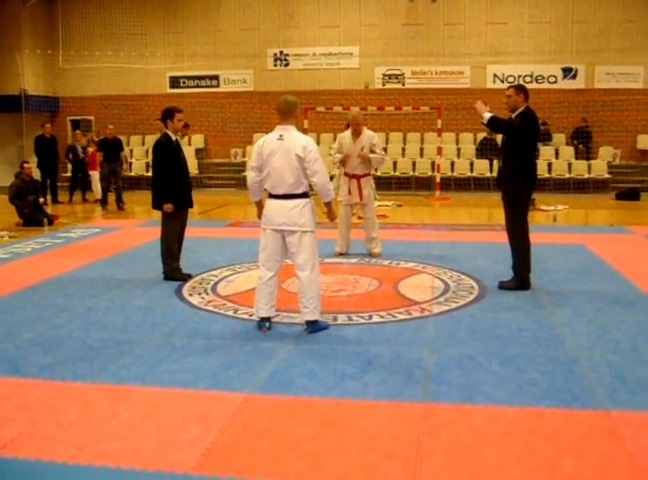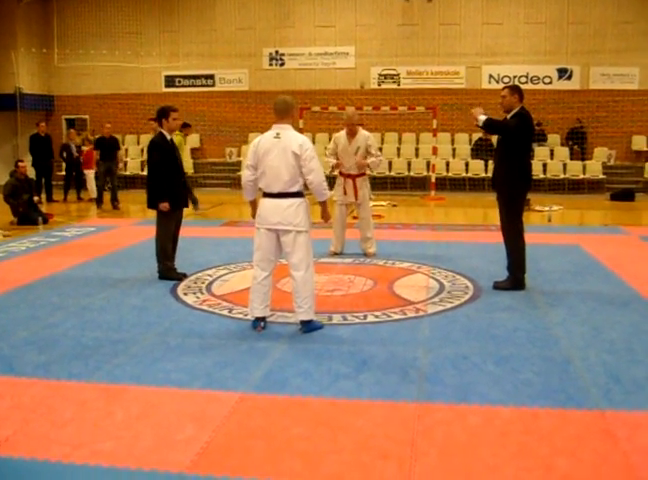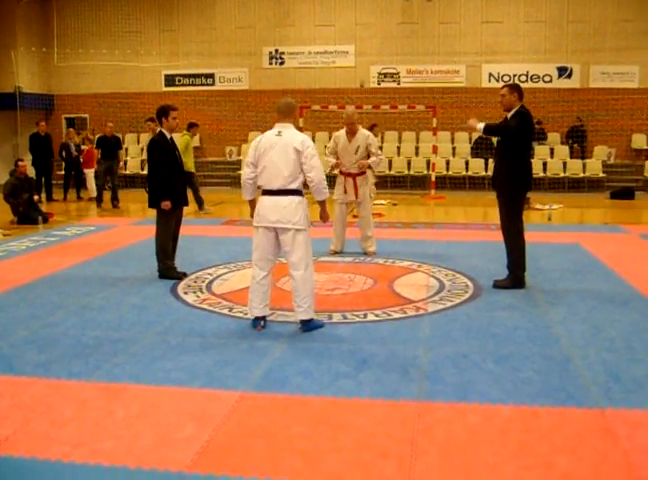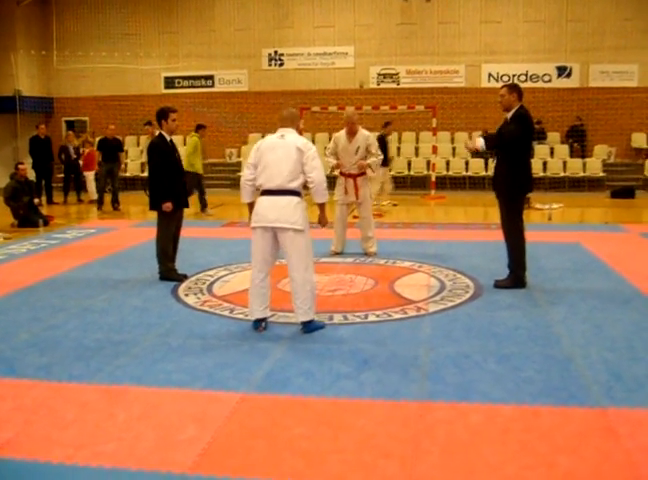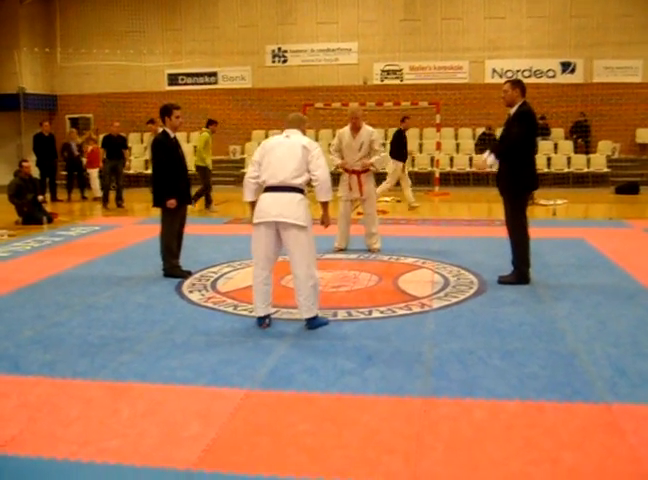
dt=0.1s
person 1, frame 1
left shoulder: (263, 143)
right shoulder: (305, 142)
left elbow: (253, 179)
right elbow: (320, 179)
left wrist: (259, 205)
right wrist: (330, 206)
left hip: (273, 209)
right hip: (298, 209)
left knee: (268, 266)
right knee: (306, 267)
left ankle: (264, 317)
right ankle: (311, 319)
person 1, frame 2
left shoulder: (258, 142)
right shoulder: (301, 142)
left elbow: (248, 178)
right elbow: (316, 178)
left wrist: (253, 205)
right wrist: (324, 207)
left hip: (267, 207)
right hip: (293, 208)
left knee: (262, 265)
right knee: (301, 267)
left ankle: (258, 317)
right ankle: (306, 319)
person 1, frame 3
left shoulder: (260, 140)
right shoulder: (301, 140)
left elbow: (248, 176)
right elbow: (316, 177)
left wrist: (252, 205)
right wrist: (323, 207)
left hip: (266, 205)
right hip: (292, 206)
left knee: (261, 264)
right knee: (300, 265)
left ankle: (258, 316)
right ankle: (306, 318)
person 1, frame 4
left shoulder: (262, 143)
right shoulder: (304, 144)
left elbow: (247, 179)
right elbow: (317, 179)
left wrist: (251, 209)
right wrist: (322, 211)
left hip: (264, 206)
right hip: (290, 207)
left knee: (260, 266)
right knee: (300, 268)
left ankle: (259, 318)
right ankle: (307, 319)
person 1, frame 5
left shoulder: (267, 143)
right shoulder: (309, 144)
left elbow: (251, 178)
right elbow: (321, 178)
left wrist: (253, 209)
right wrist: (325, 211)
left hip: (266, 203)
right hip: (293, 204)
left knee: (262, 264)
right knee: (303, 265)
left ankle: (263, 315)
right ankle: (310, 316)
person 2, frame 1
left shoulder: (527, 117)
right shoulder: (518, 118)
left elbow: (507, 127)
left wrist: (485, 115)
right wrist: (486, 114)
left hip: (519, 182)
right hip: (513, 180)
left knee: (517, 230)
right knee: (516, 229)
left ankle: (521, 278)
right ankle: (521, 276)
person 2, frame 2
left shoulder: (522, 117)
right shoulder: (512, 118)
left elbow: (503, 128)
right elbow: (499, 127)
left wrist: (481, 118)
right wrist: (481, 118)
left hip: (514, 182)
right hip: (509, 181)
left knee: (512, 230)
right knee: (511, 229)
left ankle: (516, 278)
right ankle: (516, 276)
person 2, frame 3
left shoulder: (522, 116)
right shoulder: (513, 117)
left elbow: (505, 130)
right elbow: (501, 130)
left wrist: (479, 126)
right wrist: (479, 125)
left hip: (514, 181)
right hip: (509, 180)
left knee: (512, 229)
right knee: (511, 228)
left ankle: (516, 277)
right ankle: (516, 274)
person 2, frame 4
left shoulder: (521, 117)
right shoulder: (514, 117)
left elbow: (508, 138)
right elbow: (500, 139)
left wrist: (480, 143)
right wrist: (482, 142)
left hip: (514, 181)
right hip: (509, 180)
left knee: (513, 228)
right knee: (512, 228)
left ankle: (517, 276)
right ankle: (517, 274)
person 2, frame 5
left shoulder: (524, 114)
right shoulder: (517, 114)
left elbow: (514, 142)
right elbow: (506, 140)
left wrist: (491, 159)
right wrist: (490, 154)
left hip: (518, 178)
right hip: (514, 177)
left knee: (516, 225)
right knee: (516, 224)
left ankle: (521, 272)
right ankle: (520, 270)
person 3, frame 1
left shoulder: (174, 142)
right shoulder: (162, 144)
right elbow: (161, 175)
left wrist: (185, 197)
right wrist: (166, 200)
left hip: (180, 198)
right hip: (171, 199)
left knee: (178, 235)
right knee: (170, 235)
left ankle: (175, 268)
right ankle: (170, 270)
person 3, frame 2
left shoulder: (169, 142)
right shoulder: (157, 143)
right elbow: (156, 174)
left wrist: (183, 194)
right wrist: (162, 199)
left hip: (176, 197)
right hip: (166, 198)
left knee: (172, 234)
right knee: (165, 234)
left ankle: (169, 268)
right ankle: (165, 270)
person 3, frame 3
left shoulder: (169, 140)
right shoulder: (157, 142)
right elbow: (157, 172)
left wrist: (181, 194)
right wrist: (163, 198)
left hip: (175, 196)
right hip: (166, 197)
left knee: (173, 233)
right knee: (165, 233)
left ankle: (170, 266)
right ankle: (165, 268)
person 3, frame 4
left shoulder: (169, 143)
right shoulder: (156, 144)
right elbow: (157, 175)
left wrist: (181, 196)
right wrist: (164, 199)
left hip: (176, 197)
right hip: (167, 198)
left knee: (173, 235)
right knee: (165, 235)
left ankle: (170, 268)
right ankle: (166, 270)
person 3, frame 5
left shoulder: (172, 139)
right shoulder: (160, 141)
right elbow: (161, 171)
left wrist: (182, 193)
right wrist: (169, 196)
left hip: (179, 194)
right hip: (171, 196)
left knee: (177, 232)
right knee: (169, 232)
left ankle: (174, 265)
right ankle: (170, 267)
person 4, frame 1
left shoulder: (371, 136)
right shoulder: (342, 137)
left elbow: (382, 157)
right elbow: (334, 155)
left wrist: (368, 157)
right wrist: (341, 158)
left hip: (364, 181)
right hip: (347, 181)
left knee: (370, 216)
right knee: (344, 216)
left ankle: (374, 248)
right ankle: (342, 247)
person 4, frame 2
left shoulder: (367, 137)
right shoulder: (337, 137)
left elbow: (377, 157)
right elbow: (329, 154)
left wrist: (367, 163)
right wrist: (334, 163)
left hip: (360, 181)
right hip: (342, 181)
left knee: (365, 216)
right knee: (339, 216)
left ankle: (369, 247)
right ankle: (337, 247)
person 4, frame 3
left shoulder: (367, 136)
right shoulder: (337, 136)
left elbow: (378, 156)
right elbow: (329, 153)
left wrist: (368, 163)
right wrist: (334, 162)
left hip: (360, 179)
right hip: (343, 179)
left knee: (365, 214)
right knee: (339, 214)
left ankle: (369, 246)
right ankle: (337, 246)
person 4, frame 4
left shoulder: (367, 136)
right shoulder: (337, 137)
left elbow: (377, 156)
right elbow: (329, 154)
left wrist: (368, 164)
right wrist: (334, 163)
left hip: (361, 180)
right hip: (343, 180)
left knee: (366, 215)
right knee: (340, 215)
left ankle: (369, 247)
right ankle: (337, 246)
person 4, frame 5
left shoulder: (371, 132)
right shoulder: (341, 133)
left elbow: (379, 153)
right elbow: (334, 151)
left wrist: (370, 162)
right wrist: (338, 163)
left hip: (365, 177)
right hip: (347, 176)
left knee: (370, 211)
right knee: (344, 211)
left ankle: (373, 243)
right ankle: (341, 243)
